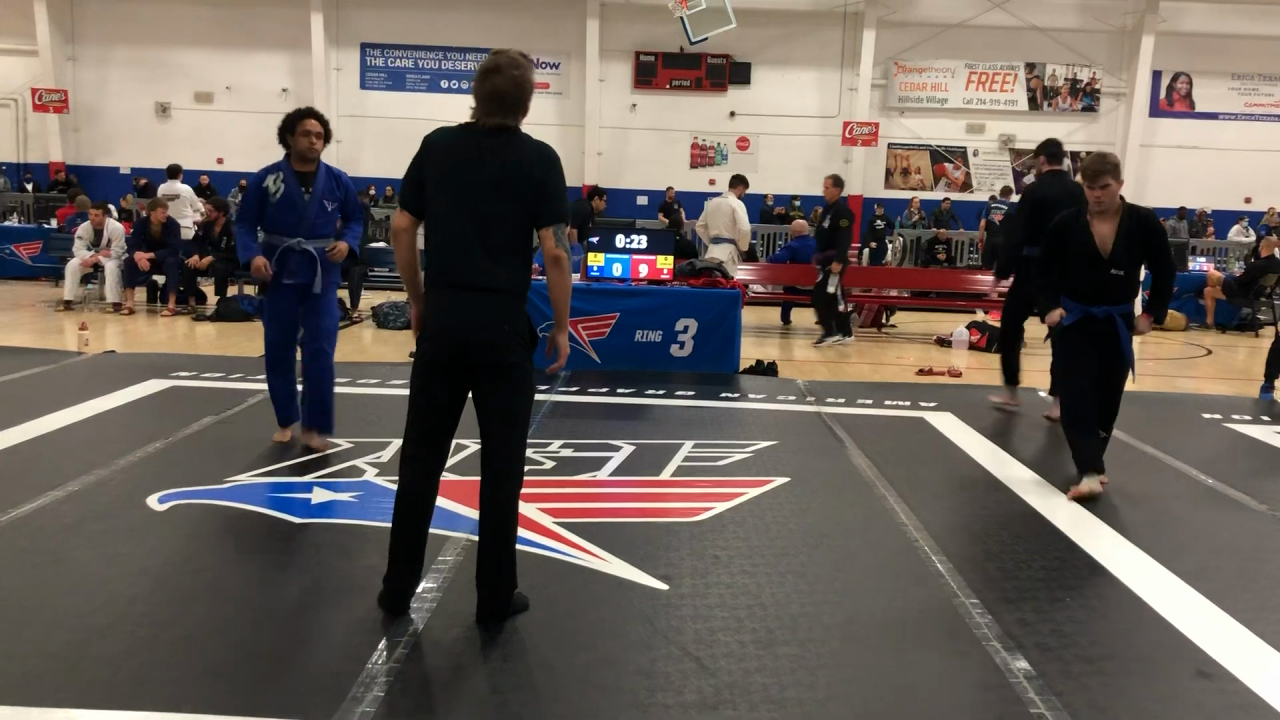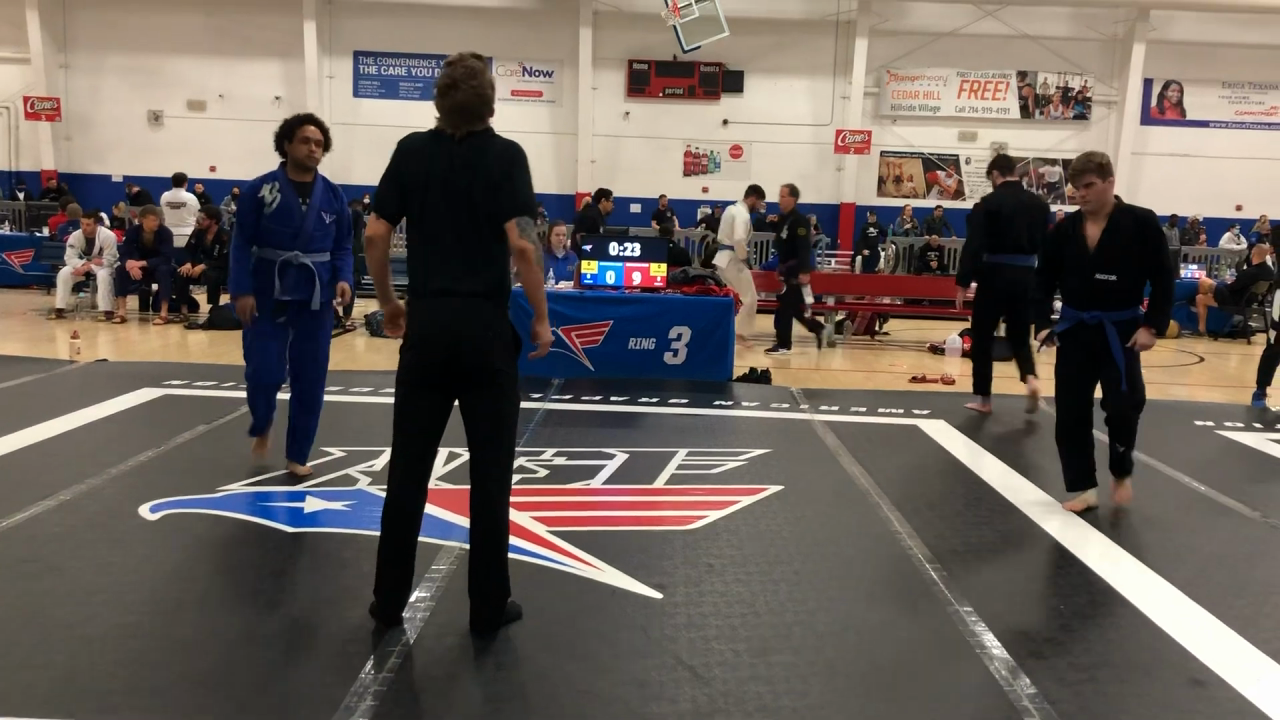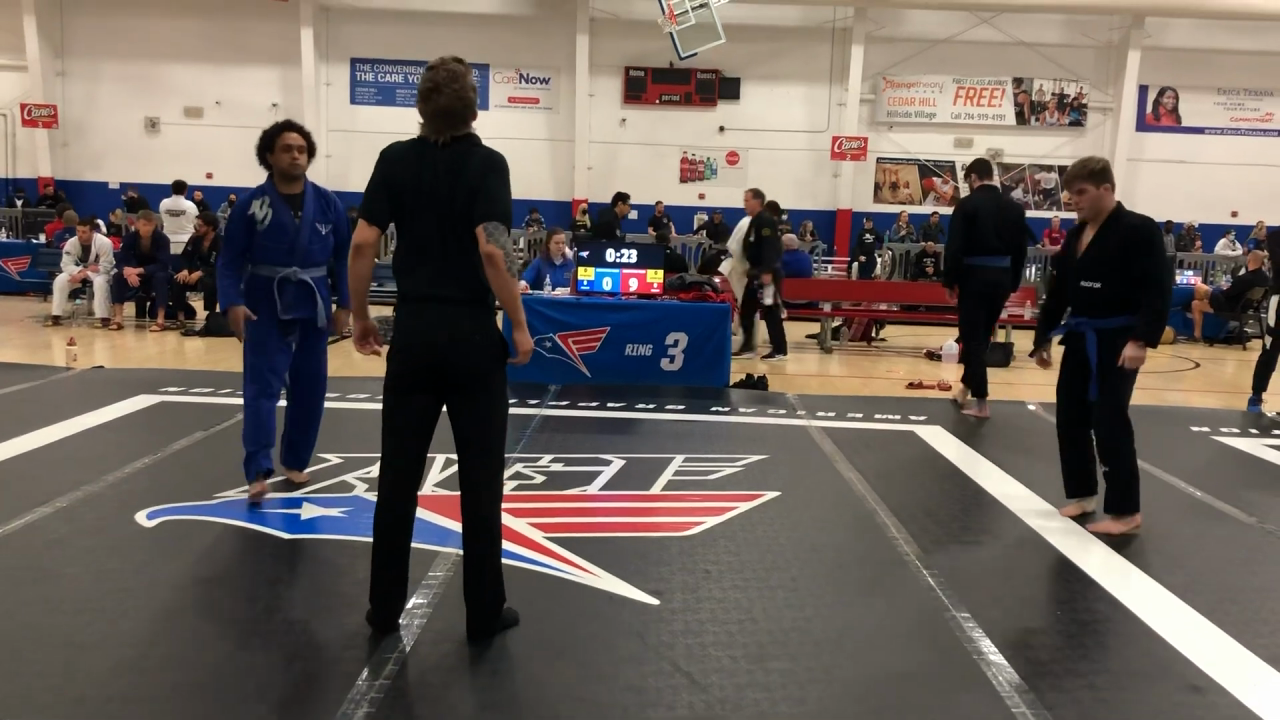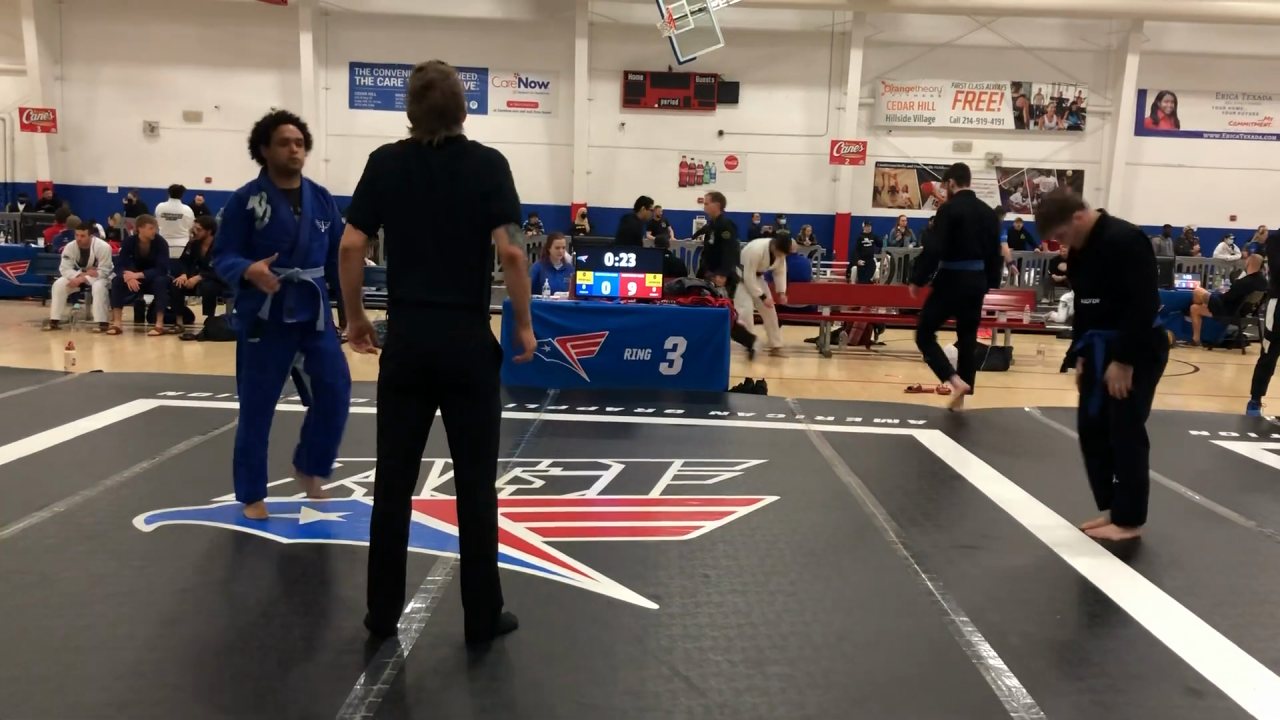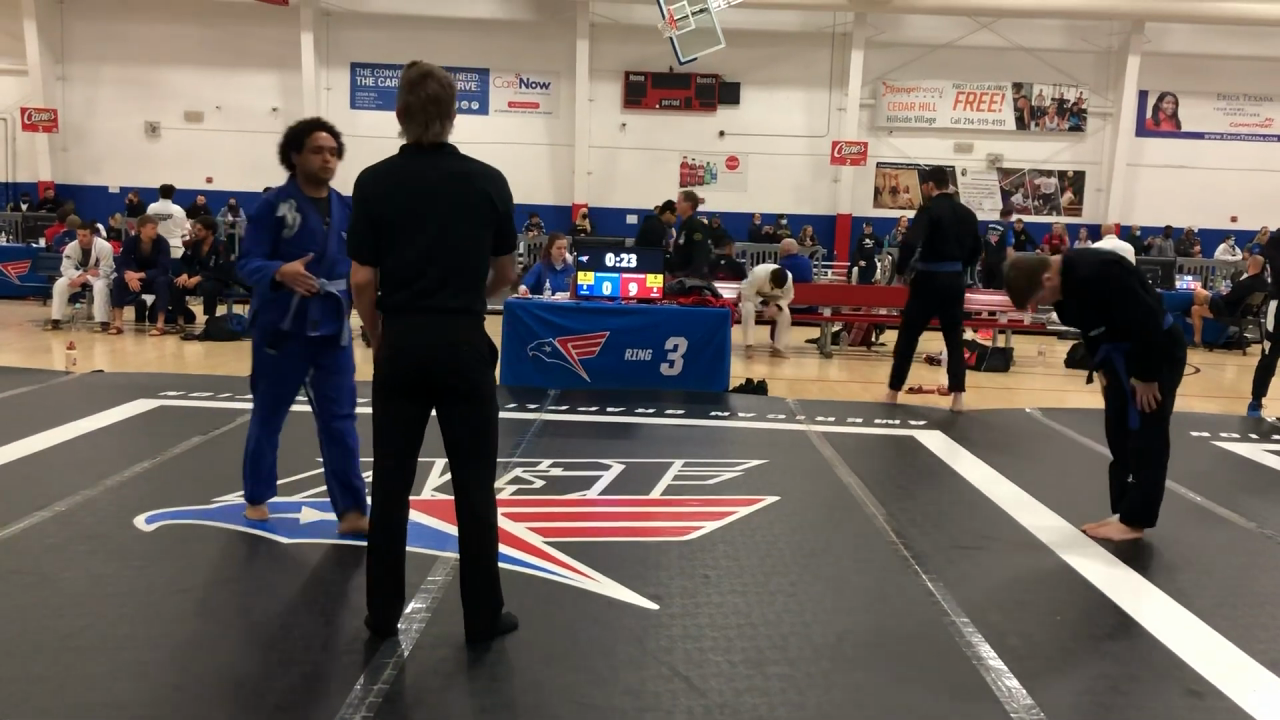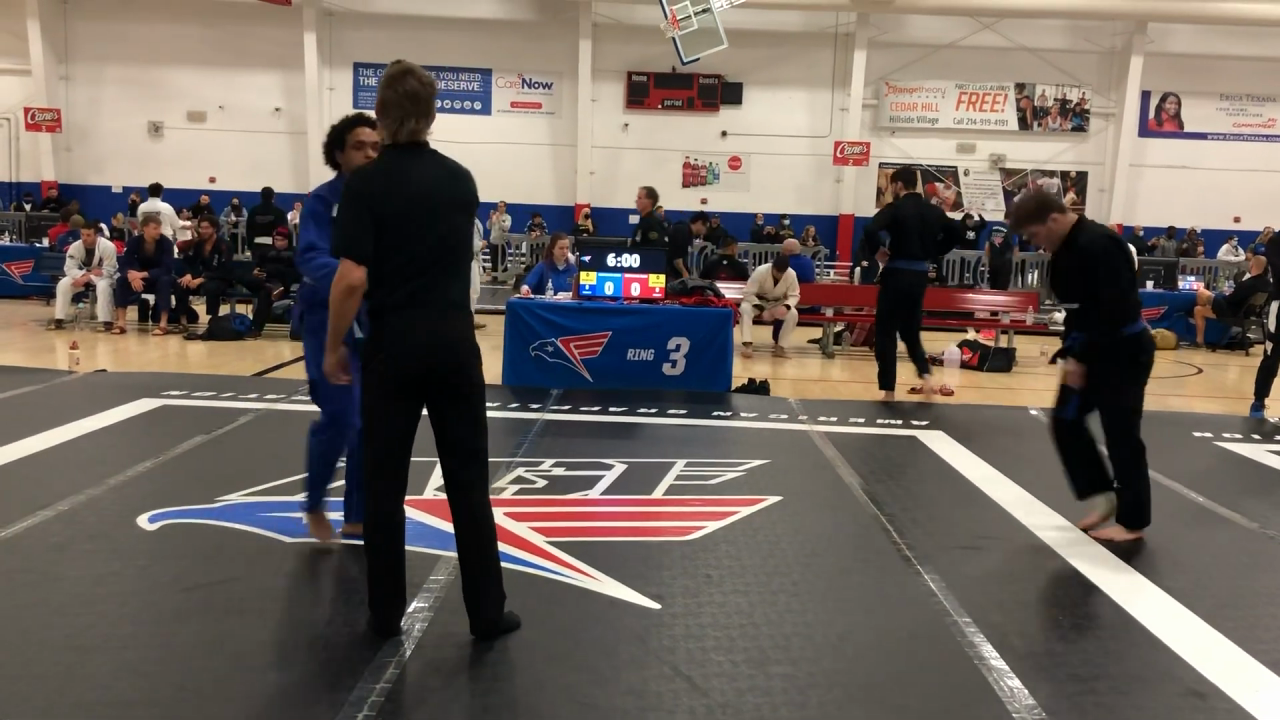
dt=0.3s
person 1, frame 1
left shoulder: (437, 146)
right shoulder: (538, 159)
left elbow: (402, 227)
right elbow: (554, 252)
left wrist: (417, 298)
right wrist: (561, 327)
left hip: (442, 319)
right hip: (503, 324)
left knee: (420, 459)
right knee: (501, 466)
left ankle: (398, 587)
right ankle: (495, 597)
person 1, frame 2
left shoulder: (411, 152)
right shoulder: (505, 156)
left elbow: (376, 235)
right elbow: (522, 245)
left wrist: (387, 301)
right wrist: (540, 317)
left hip: (426, 326)
right hip: (486, 328)
left knee: (408, 469)
right knee: (490, 473)
left ankle: (389, 599)
right ankle: (489, 606)
person 1, frame 3
left shoulder: (396, 160)
right shoulder: (486, 163)
left elbow: (364, 243)
right elbow: (492, 250)
left wrist: (359, 317)
right wrist: (519, 326)
left hip: (413, 334)
right hip: (472, 335)
left knee: (398, 477)
right knee: (480, 481)
left ankle: (385, 606)
right ankle: (484, 612)
person 1, frame 4
left shoulder: (385, 164)
right shoulder: (487, 164)
left elbow: (351, 247)
right elbow: (509, 252)
left wrist: (355, 316)
right wrist: (524, 324)
left hip: (406, 339)
right hip: (467, 340)
left knee: (394, 481)
right knee: (475, 484)
left ankle: (383, 611)
right ankle: (482, 616)
person 1, frame 5
left shoulder: (375, 182)
right shoulder: (487, 181)
left elbow: (362, 282)
right elbow: (504, 273)
left wrist: (381, 337)
left hip: (401, 347)
right hip: (464, 345)
left knee: (390, 485)
right knee: (474, 486)
left ankle: (383, 613)
right ankle: (483, 616)
person 1, frame 6
left shoulder: (365, 183)
right shoulder: (460, 180)
left elbow: (351, 281)
left wrist: (334, 347)
left hip: (393, 346)
right hip: (454, 341)
left knee: (384, 484)
right knee: (468, 482)
left ankle: (385, 612)
right ankle: (486, 612)
person 2, frame 1
left shoulder: (337, 181)
right shoulder: (266, 179)
left elbow: (355, 218)
right elbow: (244, 224)
left wrist: (347, 242)
right wrist: (253, 254)
left hip: (321, 277)
right hip: (280, 276)
left knee: (319, 350)
right knee: (278, 351)
left ankle: (317, 426)
right ankle: (287, 421)
person 2, frame 2
left shoulder: (333, 195)
right shoulder: (260, 189)
left elbow: (343, 245)
right elbow: (241, 243)
left wrist: (344, 278)
right wrist: (241, 291)
left hip: (315, 296)
right hip: (269, 295)
left knee: (309, 376)
right knee: (263, 372)
left ankle: (297, 455)
right ankle: (261, 429)
person 2, frame 3
left shoulder: (327, 203)
right shoulder: (251, 205)
left elbow: (344, 258)
right elbow: (230, 260)
left wrist: (345, 303)
right wrist: (232, 304)
left hip: (313, 310)
right hip: (265, 311)
left knee: (309, 392)
right knee: (263, 388)
left ankle: (295, 461)
right ankle: (259, 474)
person 2, frame 4
left shoulder: (321, 199)
right shoulder: (246, 200)
left elbow: (336, 255)
right elbow: (222, 256)
right wrist: (247, 270)
left hip: (313, 313)
right hip: (263, 316)
left knee: (334, 393)
right knee: (256, 406)
left ankle: (309, 466)
right ankle: (252, 494)
person 2, frame 5
left shoulder: (345, 208)
right shoulder: (272, 204)
left elbow: (354, 265)
right elbow: (247, 262)
right wrist: (280, 272)
left hip: (332, 327)
right hip: (281, 326)
left knee: (339, 418)
right knee: (269, 412)
left ankle: (351, 510)
right ankle: (257, 496)
person 2, frame 6
right shoulder: (322, 201)
right elbow: (311, 258)
right wrist: (344, 273)
right hip: (330, 322)
right knee: (341, 416)
left ankle: (358, 516)
right ankle: (315, 502)
person 3, frame 1
left shoulder: (1143, 222)
right shoulder: (1066, 224)
left elbow: (1164, 271)
right elbow: (1043, 269)
left wrist: (1153, 313)
right wrist: (1049, 306)
left hip: (1118, 323)
right hip: (1076, 322)
left knee: (1107, 398)
right knee: (1076, 397)
left ankle: (1091, 463)
right ankle: (1089, 474)
person 3, frame 2
left shoulder: (1141, 223)
right shoulder: (1065, 229)
left elbow: (1163, 278)
right elbow: (1045, 279)
left wrist: (1153, 326)
right wrist: (1043, 323)
left hip: (1120, 332)
right hip: (1074, 331)
left knee: (1124, 405)
right knee: (1071, 413)
left ankle: (1120, 473)
right ankle: (1083, 488)
person 3, frame 3
left shoulder: (1139, 230)
right shoulder: (1077, 233)
left elbow: (1158, 290)
right elbow: (1058, 289)
left wrist: (1142, 340)
right wrist: (1043, 337)
left hip: (1118, 342)
right hip: (1080, 339)
left knee: (1110, 423)
right knee: (1071, 419)
left ankle: (1125, 511)
right ankle: (1082, 495)
person 3, frame 4
left shoulder: (1124, 241)
right shoulder: (1082, 248)
left elbow: (1143, 306)
left wrist: (1125, 360)
right wrist: (1082, 354)
left hip: (1139, 351)
right hip: (1101, 350)
left knee: (1126, 432)
right knee: (1092, 429)
left ankle: (1128, 520)
right ankle: (1111, 507)
person 3, frame 5
left shoulder: (1099, 272)
right shoulder: (1064, 282)
left elbow: (1145, 321)
left wrist: (1145, 376)
right wrist: (1103, 370)
left hip: (1158, 351)
right hip: (1123, 355)
left knee: (1146, 434)
right knee: (1120, 433)
left ankle: (1135, 519)
right ankle: (1123, 511)
person 3, frame 6
left shoulder: (1098, 245)
right shoulder: (1065, 249)
left elbow: (1113, 310)
left wrist: (1081, 359)
right wrist: (1074, 353)
left hip: (1121, 352)
right hip: (1091, 349)
left knee: (1121, 435)
right knee: (1065, 424)
left ankle: (1132, 520)
right ankle: (1103, 497)
person 4, frame 1
left shoulder: (1035, 190)
right shoulder: (1079, 193)
left elbow: (1016, 236)
left wrist: (1001, 271)
left hip: (1033, 268)
left knee: (1010, 328)
left ankle: (1011, 393)
right ankle: (1060, 401)
person 4, frame 2
left shoulder: (990, 202)
right shoulder: (1038, 203)
left elbow: (974, 245)
left wrist: (962, 282)
left hip: (995, 276)
right hip: (1025, 277)
left knee: (982, 338)
right knee: (1019, 335)
left ankle: (983, 399)
right ankle: (1031, 380)
person 4, frame 3
left shoulder: (967, 205)
right shoulder: (1013, 207)
left elbow: (954, 247)
right elbow: (1020, 250)
left wrist: (949, 282)
right wrist: (1012, 284)
left hip: (974, 277)
right hip: (1001, 277)
left knee: (971, 338)
right knee: (982, 335)
left ankle: (981, 403)
right ankle: (966, 390)
person 4, frame 4
left shoulder: (949, 209)
right shoulder: (988, 212)
left elbow: (934, 249)
right elbow: (994, 254)
left wrist: (917, 279)
right wrist: (988, 284)
left hip: (952, 280)
right hip: (976, 281)
left knee: (924, 333)
right knee: (968, 339)
left ankle: (956, 381)
right ankle: (960, 396)
person 4, frame 5
left shoulder: (929, 210)
right shoulder: (966, 213)
left elbow: (912, 243)
right elbow: (976, 249)
left wrist: (903, 268)
left hip: (929, 280)
right hip: (955, 281)
left knee: (907, 336)
right knee: (954, 340)
left ankle: (894, 391)
right ankle: (957, 397)
person 4, frame 6
left shoulder: (895, 208)
right shoulder: (934, 211)
left elbow: (870, 230)
right elbow: (957, 233)
left wrist: (878, 250)
right wrist: (932, 253)
left hip: (895, 277)
right hip: (919, 278)
left knee: (886, 334)
right knee: (910, 332)
left ankle: (888, 392)
right ankle: (926, 376)
